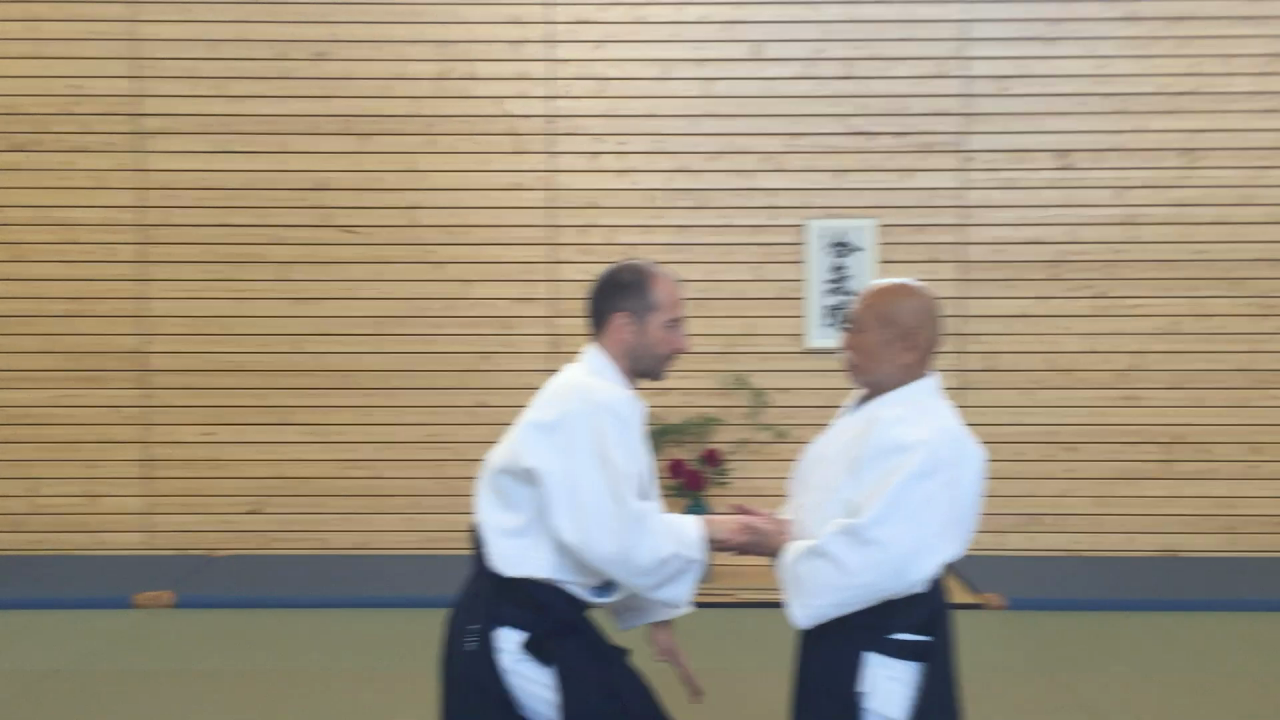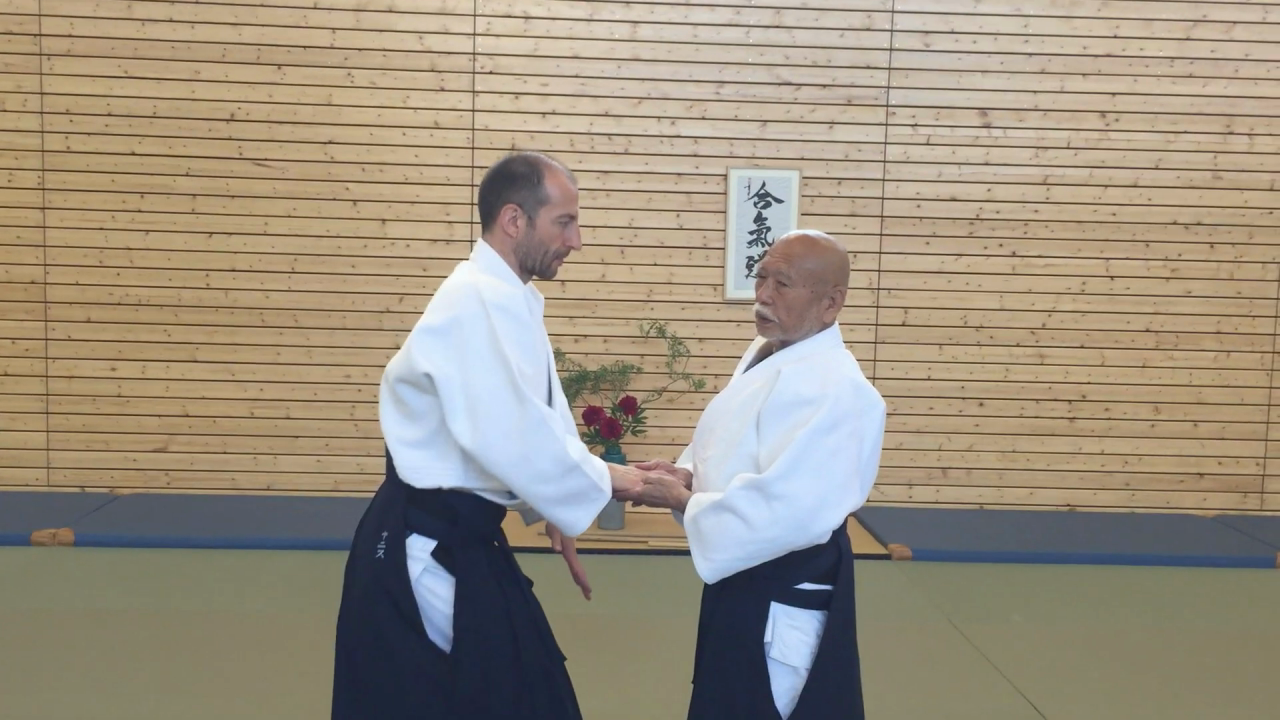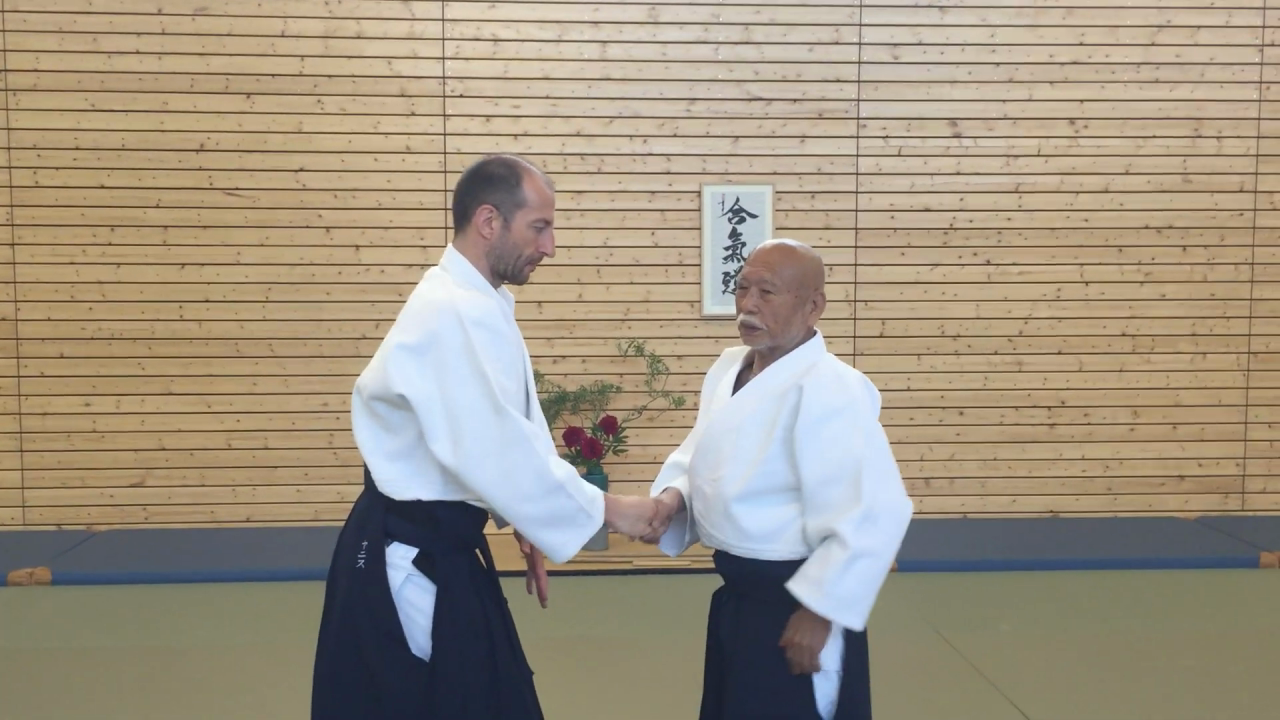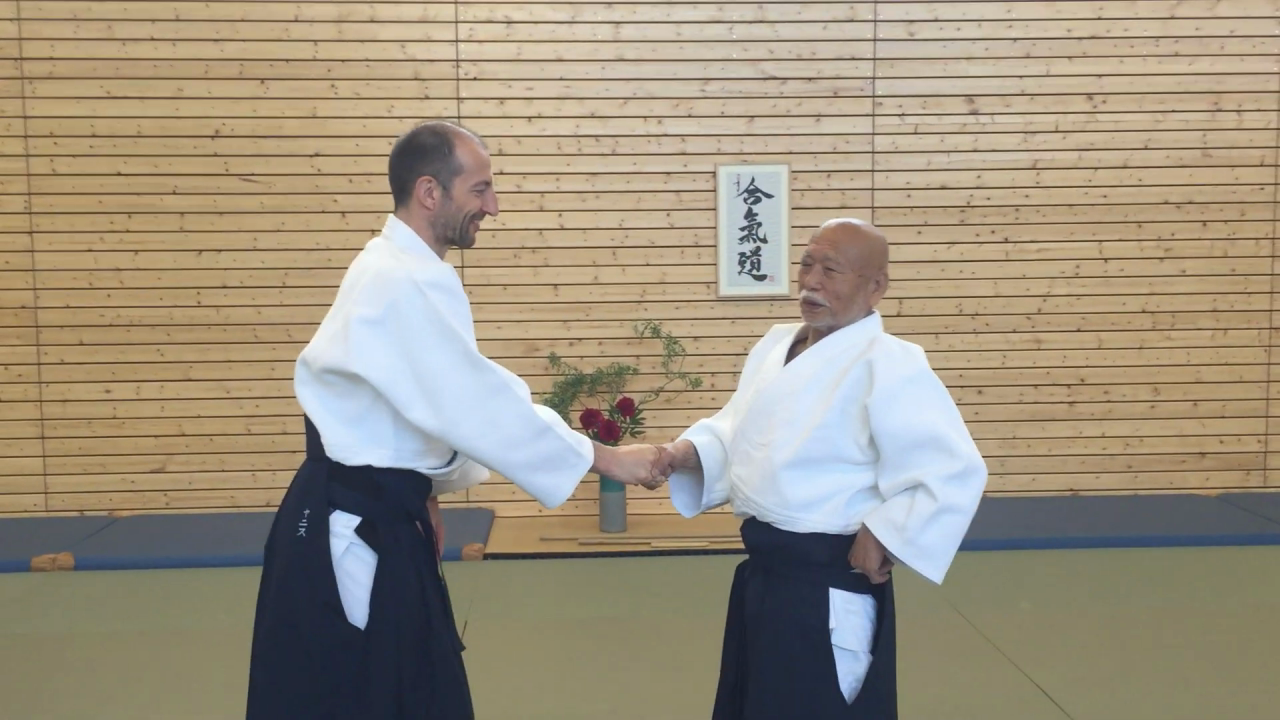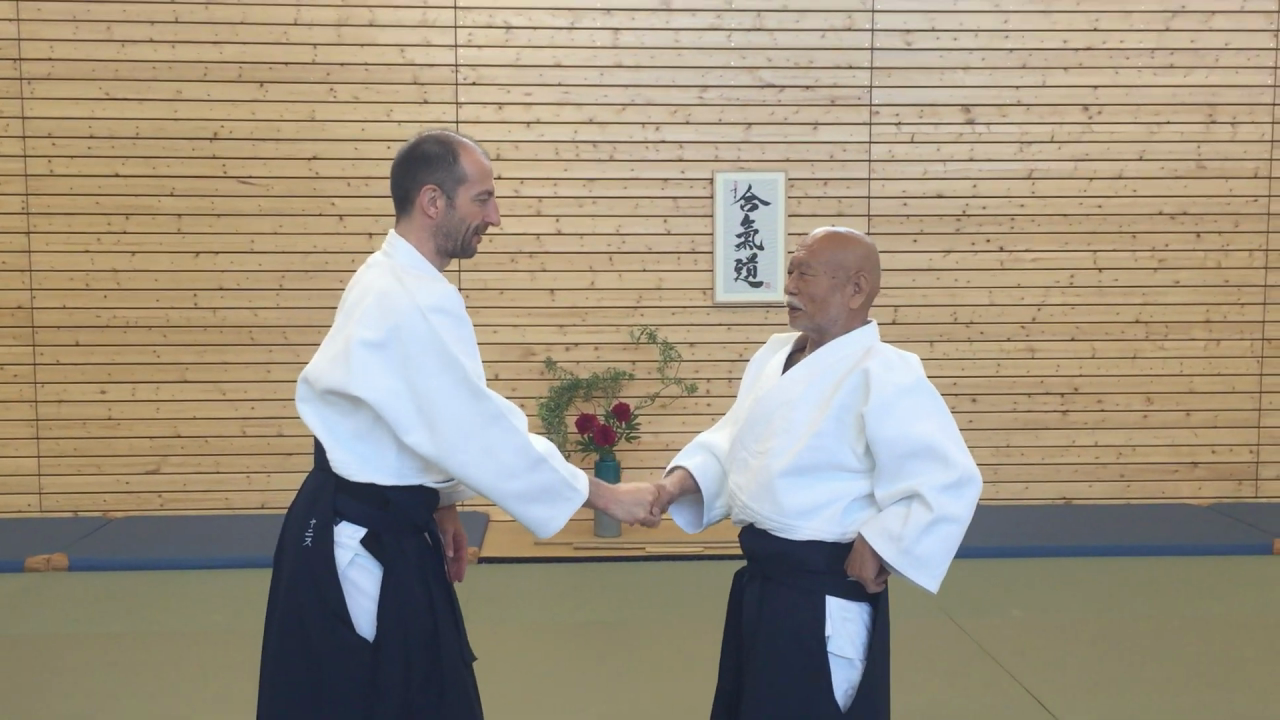
dt=1s
person 1, frame 1
left shoulder: (607, 399)
right shoulder: (587, 401)
left elbow: (627, 522)
right elbow: (611, 537)
left wrist: (654, 614)
right wrist: (701, 531)
left hip: (546, 626)
right hip: (516, 640)
person 1, frame 2
left shoulder: (506, 300)
right shoulder: (481, 301)
left elbow: (532, 423)
right elbow: (513, 439)
left wrist: (554, 513)
right wrist: (604, 476)
left hip: (455, 541)
right hip: (425, 550)
person 1, frame 3
left shoulder: (480, 300)
right shoulder: (455, 313)
left elbow: (513, 430)
right elbow: (497, 449)
left wrist: (529, 525)
right wrist: (605, 510)
left hip: (440, 551)
right hip: (407, 562)
person 1, frame 4
left shoulder: (398, 269)
right shoulder: (406, 284)
right elbow: (478, 405)
left wrist: (420, 497)
right wrist: (606, 458)
left hip: (375, 520)
right hip: (349, 535)
person 1, frame 5
left shoulder: (393, 280)
right shoulder: (413, 301)
right elbow: (479, 432)
left wrist: (437, 506)
right wrist: (605, 496)
left hip: (376, 530)
right hip: (360, 547)
person 2, frame 1
left shoulder: (930, 437)
right shoulder: (868, 406)
left elbow: (882, 559)
left wrist: (782, 546)
right wrist: (786, 526)
left hip: (886, 645)
right hip: (840, 628)
person 2, frame 2
left shoulder: (833, 388)
right shoulder: (767, 352)
left elbow: (787, 510)
left wrist: (683, 499)
right wrist: (689, 475)
left hip: (789, 591)
right hip: (746, 574)
person 2, frame 3
left shoulder: (831, 391)
right shoulder: (727, 368)
left elbow: (870, 516)
right elbow: (699, 453)
left wrist: (818, 613)
right wrist: (674, 497)
left hip: (798, 602)
right hip: (742, 594)
person 2, frame 4
left shoulder: (889, 366)
right shoulder: (775, 345)
left elbow: (955, 471)
right elbow: (736, 430)
left wrist: (883, 537)
right wrist: (689, 452)
left hip: (829, 591)
right hip: (764, 574)
person 2, frame 5
left shoulder: (885, 375)
right shoulder: (774, 355)
left elbow: (949, 481)
right elbow: (733, 438)
left wrist: (878, 548)
right wrist: (685, 477)
left hip: (825, 598)
right hip: (762, 581)
